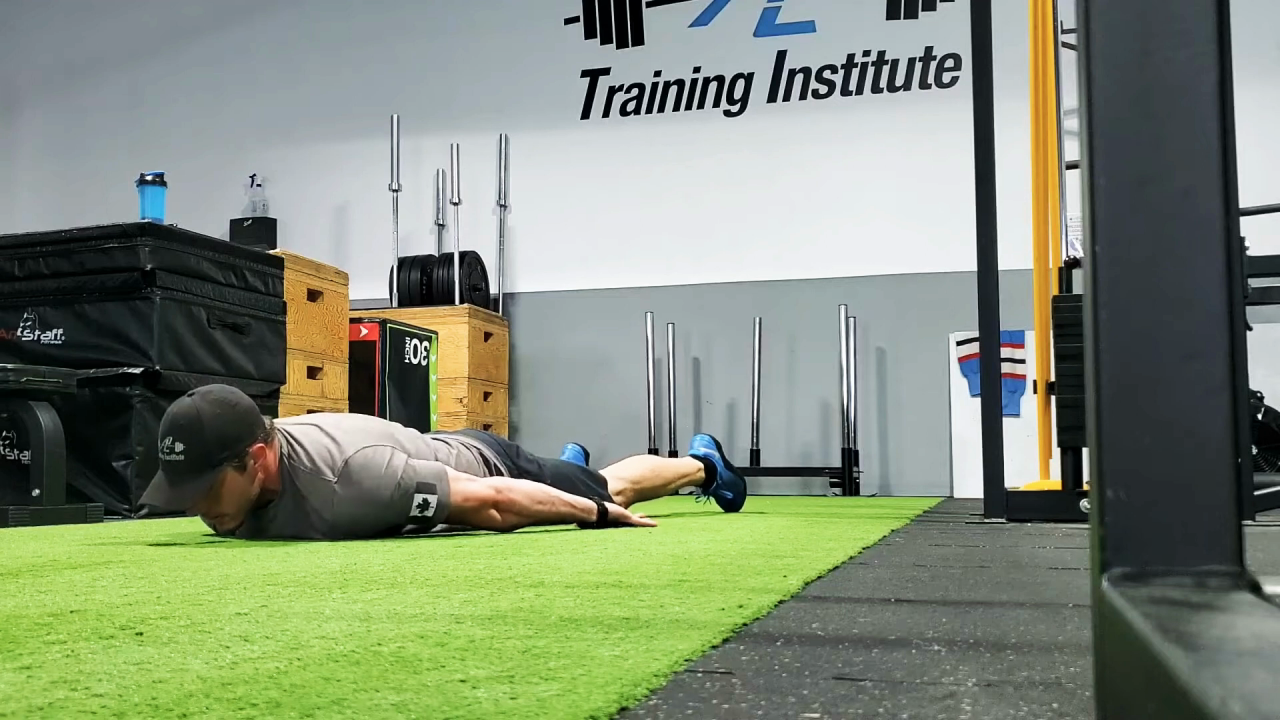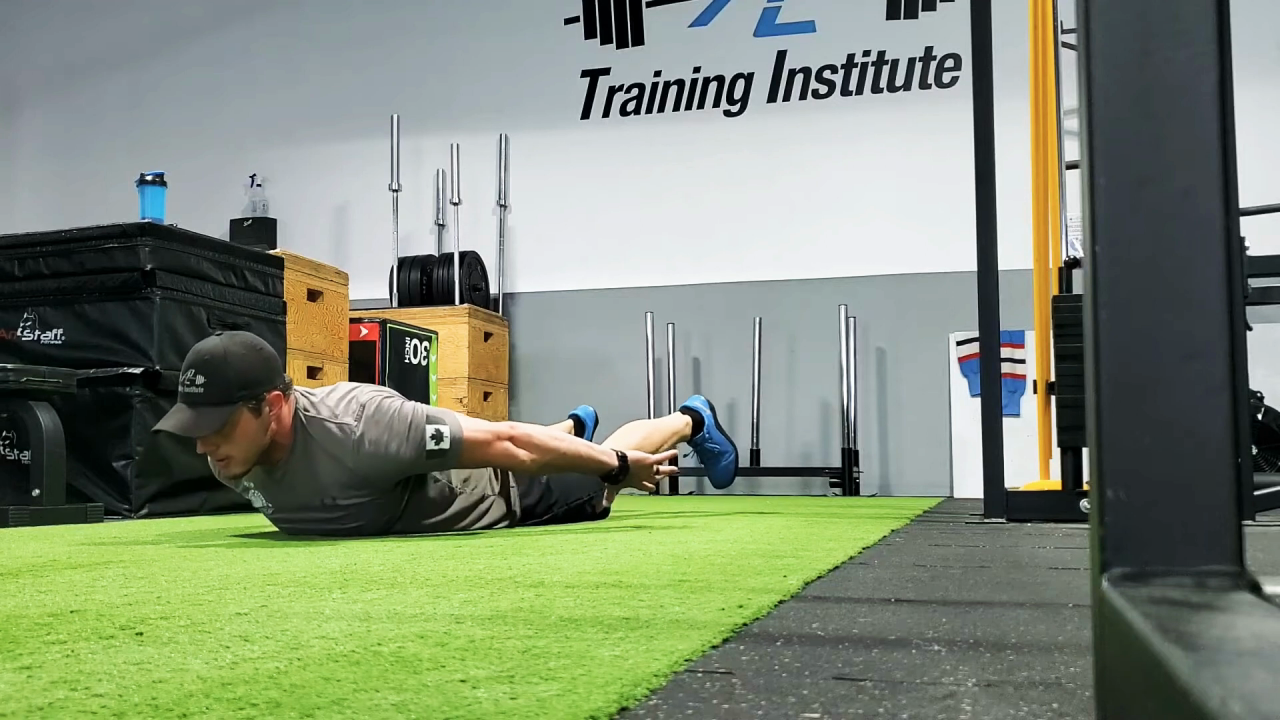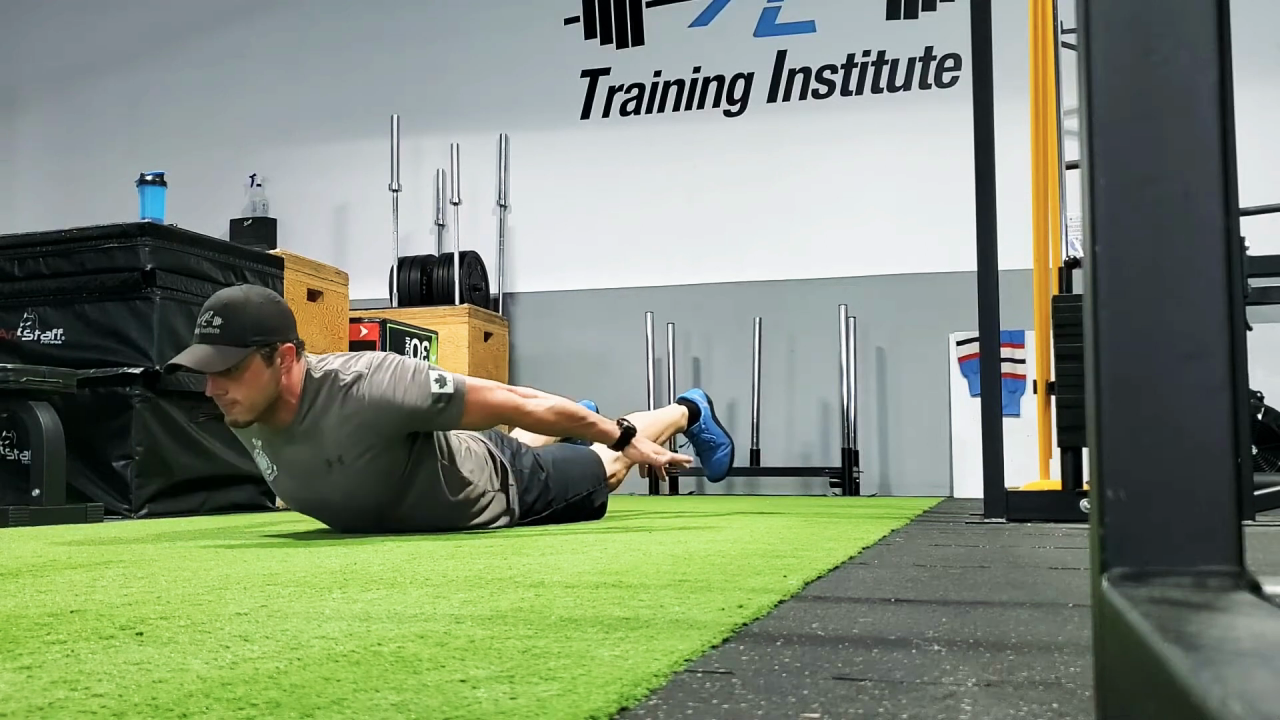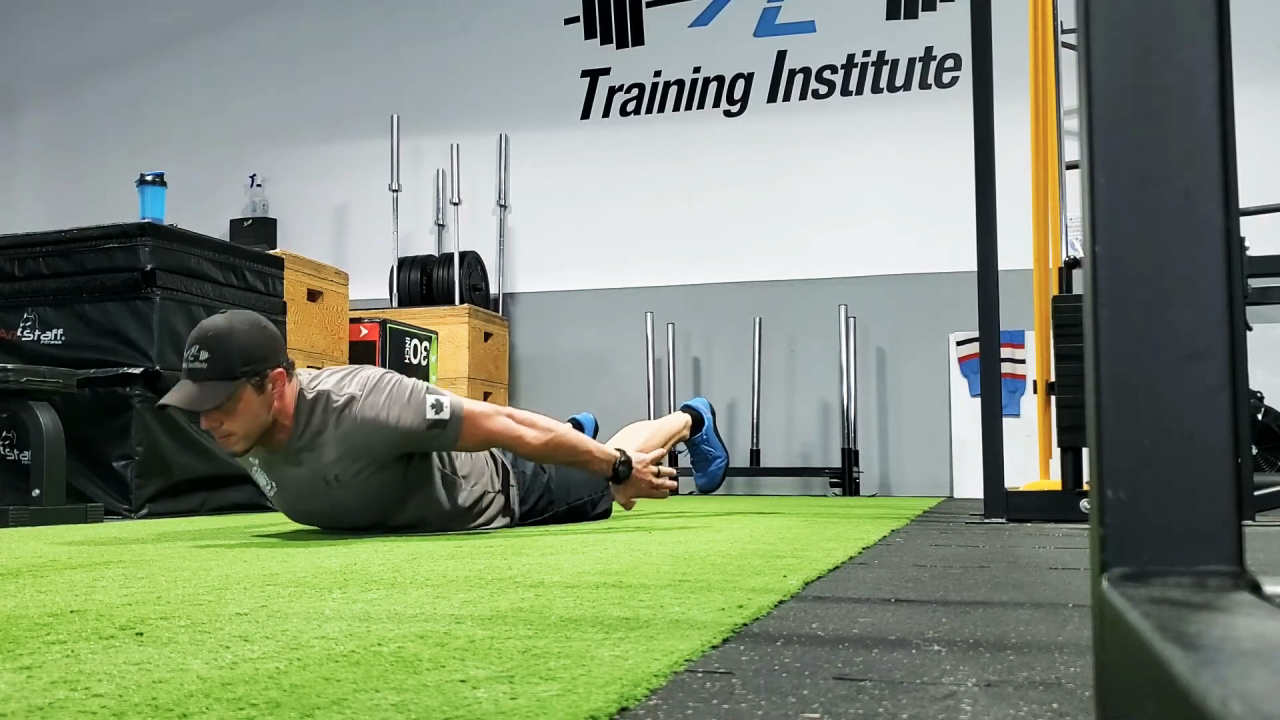
dt=0.7s
person 1, frame 1
left shoulder: (342, 477)
right shoulder: (232, 476)
left elbow: (493, 500)
left wrist: (602, 516)
left hip: (484, 474)
right hip: (439, 459)
left knee: (611, 490)
left ankle: (703, 464)
right ankle: (569, 461)
person 1, frame 2
left shoulder: (357, 428)
right shoulder: (232, 460)
left elbow: (504, 441)
left wrist: (620, 465)
left hip: (497, 498)
right hip: (434, 495)
left knee: (600, 483)
left ankle: (690, 421)
right ankle: (574, 424)
person 1, frame 3
left shoulder: (368, 388)
right shoulder: (244, 418)
left elbow: (512, 401)
left wrist: (624, 437)
left hip: (497, 497)
left knee: (604, 469)
left ankle: (687, 413)
right ankle: (570, 425)
person 1, frame 4
left shoulder: (360, 407)
right shoulder: (244, 429)
left elbow: (507, 426)
left wrist: (620, 469)
left hip: (497, 499)
left knee: (602, 483)
left ankle: (690, 421)
right ankle: (576, 427)
